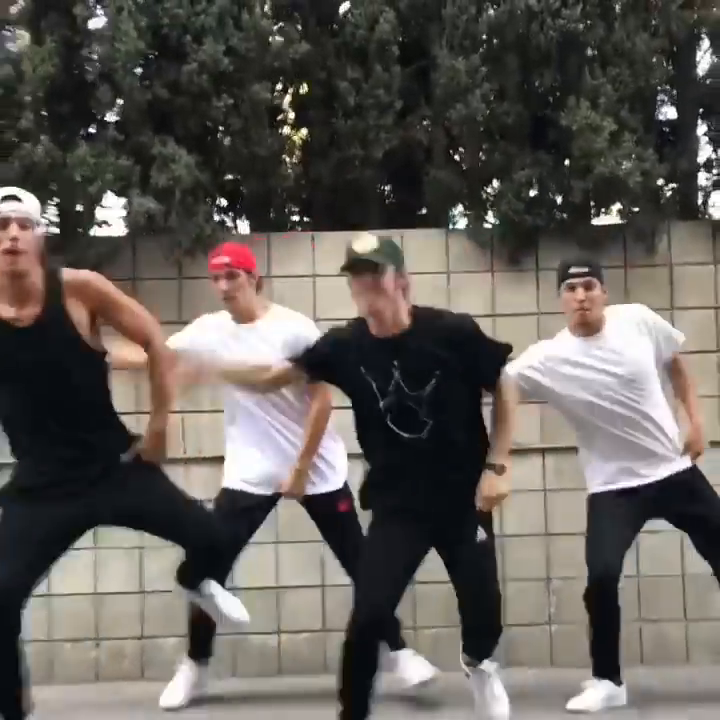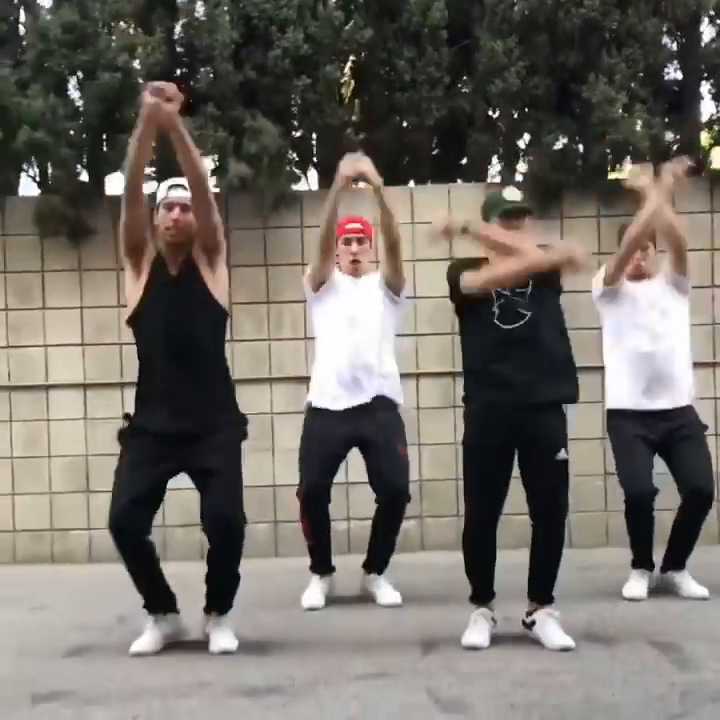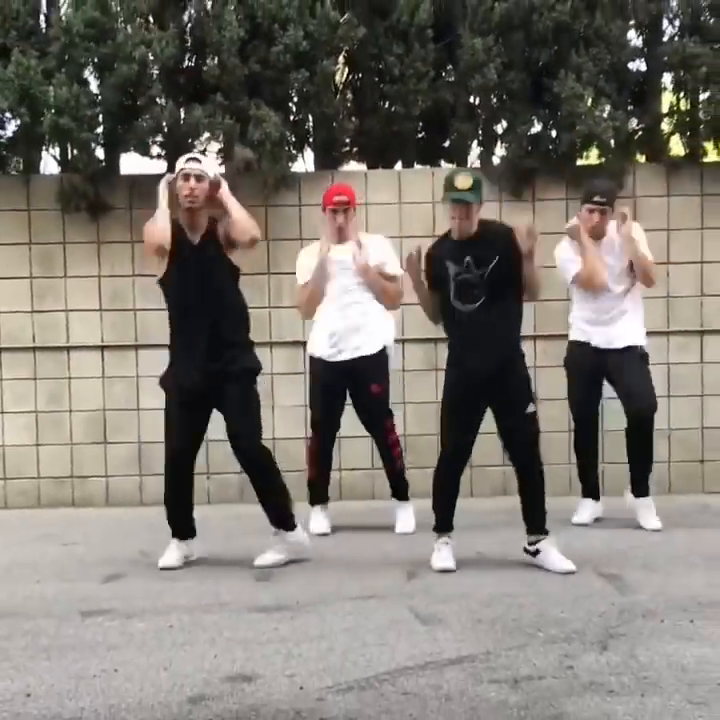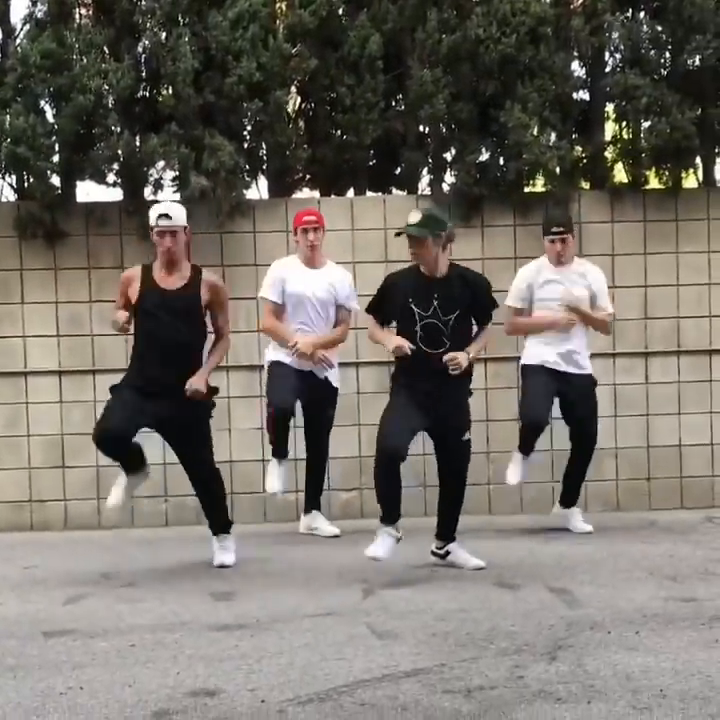
dt=1s
person 1, frame 1
left shoulder: (82, 288)
left elbow: (155, 343)
left wrist: (159, 425)
left hip: (113, 467)
left knee: (208, 533)
left ankle: (199, 581)
person 1, frame 2
left shoulder: (212, 255)
right shoulder: (138, 260)
left elbow: (201, 187)
right elbow: (131, 192)
left wrist: (174, 125)
right wrist: (148, 123)
left hip: (214, 421)
right hip: (151, 423)
left knee: (226, 519)
right knee: (125, 519)
left ankle: (219, 615)
right ankle: (161, 614)
person 1, frame 3
left shoulder: (225, 230)
right shoulder: (162, 231)
left elbow: (247, 236)
right elbow: (158, 243)
left wrist: (226, 197)
right wrist: (162, 196)
left hip: (233, 357)
right hip: (188, 362)
left knee: (248, 444)
right knee: (178, 453)
left ankle: (289, 534)
right ankle: (182, 538)
person 1, frame 4
left shoulder: (208, 283)
right shoulder: (133, 278)
left elbow: (224, 335)
right elbow: (121, 316)
left wrist: (204, 373)
right wrist: (120, 320)
left hip: (187, 390)
right hip: (141, 385)
left knee: (202, 472)
right knee: (107, 433)
left ankle: (222, 535)
right ankle: (133, 467)
person 2, frame 1
left shoulder: (455, 332)
right shoulder: (340, 344)
left elbow: (501, 391)
right elbow: (274, 376)
left wrist: (497, 466)
right wrist: (216, 368)
left hip: (459, 500)
right hip: (394, 504)
left knee: (482, 615)
right knee: (369, 616)
left ankle: (479, 663)
person 2, frame 2
left shoulder: (545, 264)
right shoulder: (465, 273)
left elbow: (559, 257)
right elbow: (479, 282)
left wrist: (471, 231)
right wrist: (537, 259)
left hip: (544, 408)
right hip: (487, 410)
left knee: (550, 514)
right knee: (480, 516)
left ankle: (540, 609)
right ankle: (482, 609)
person 2, frame 3
left shoulder: (503, 238)
right shoulder: (437, 252)
left elbow: (531, 293)
right elbow: (434, 313)
left wrist: (529, 256)
right wrist: (416, 279)
left hip: (508, 367)
right hip: (463, 371)
left knee: (526, 455)
right knee: (453, 455)
left ankle: (538, 541)
right ankle: (442, 538)
person 2, frame 4
left shoulder: (471, 282)
right shoulder: (397, 283)
left elbow: (489, 326)
right elbow: (374, 324)
left wrist: (469, 353)
right wrist: (388, 338)
left hip: (453, 393)
right hip: (409, 391)
left knee: (454, 475)
right knee: (389, 450)
left ankle: (444, 545)
right ankle: (388, 527)
person 3, frame 1
left shoulder: (295, 328)
right shoulder: (206, 332)
left elbow: (321, 401)
right elbow: (152, 357)
left wrist: (303, 466)
right wrist: (114, 353)
left hip: (317, 469)
right hip: (249, 474)
left knee: (360, 559)
right knee: (211, 566)
left ankle: (398, 651)
right ankle: (195, 664)
person 3, frame 2
left shoulder: (387, 286)
right shoulder: (323, 283)
left elbow: (393, 243)
right elbow: (323, 240)
left wrist: (377, 184)
right wrist: (338, 186)
left hip: (379, 403)
right hip: (326, 403)
left knee: (395, 490)
right knee: (311, 492)
left ankle: (376, 571)
right ankle: (320, 572)
person 3, frame 3
left shoulder: (379, 246)
right shoulder: (312, 254)
left elbow: (394, 299)
right elbow: (305, 306)
left wrist: (367, 269)
right wrist: (321, 262)
left hip: (369, 348)
right hip: (325, 352)
left knee: (380, 423)
right knee: (322, 432)
left ankle: (403, 502)
right ankle: (318, 506)
person 3, frame 4
left shoulder: (340, 276)
right shoulder: (281, 270)
left elbow: (344, 328)
right elbow: (267, 321)
left wrist: (314, 344)
right wrist: (297, 345)
left hip: (323, 369)
right hip: (286, 360)
left knee: (318, 443)
right knee: (279, 407)
left ankle: (312, 513)
right ankle: (279, 459)
person 4, frame 1
left shoulder: (639, 320)
right shoulder: (547, 358)
left elbow: (675, 363)
left hip: (674, 471)
right hip: (615, 483)
right knee: (602, 580)
right ankle: (608, 682)
person 4, frame 2
left shoulder: (674, 284)
right shoulder: (608, 287)
left elbow: (678, 242)
right elbow: (624, 253)
left wrist: (659, 195)
right wrist: (652, 200)
left hip: (679, 410)
right hip: (628, 412)
left knee: (701, 492)
right knee: (639, 492)
left ankle: (674, 568)
right ankle: (641, 567)
person 4, frame 3
left shoulder: (629, 233)
right shoulder: (568, 247)
left elbow: (648, 278)
right elbow: (597, 282)
left wrist: (629, 231)
right wrist: (585, 243)
left hip: (627, 344)
right hip: (584, 345)
left knee: (643, 411)
right knee: (585, 425)
left ankle: (640, 495)
right ankle: (590, 498)
person 4, frame 4
left shoulder: (591, 274)
right shoulder: (530, 275)
left elbow: (607, 326)
right elbow: (511, 325)
left wrist: (583, 312)
right wrist: (547, 320)
left hip: (578, 368)
right hip: (538, 363)
left knee: (586, 441)
right knee: (534, 418)
left ankle: (568, 506)
right ankle: (523, 454)
